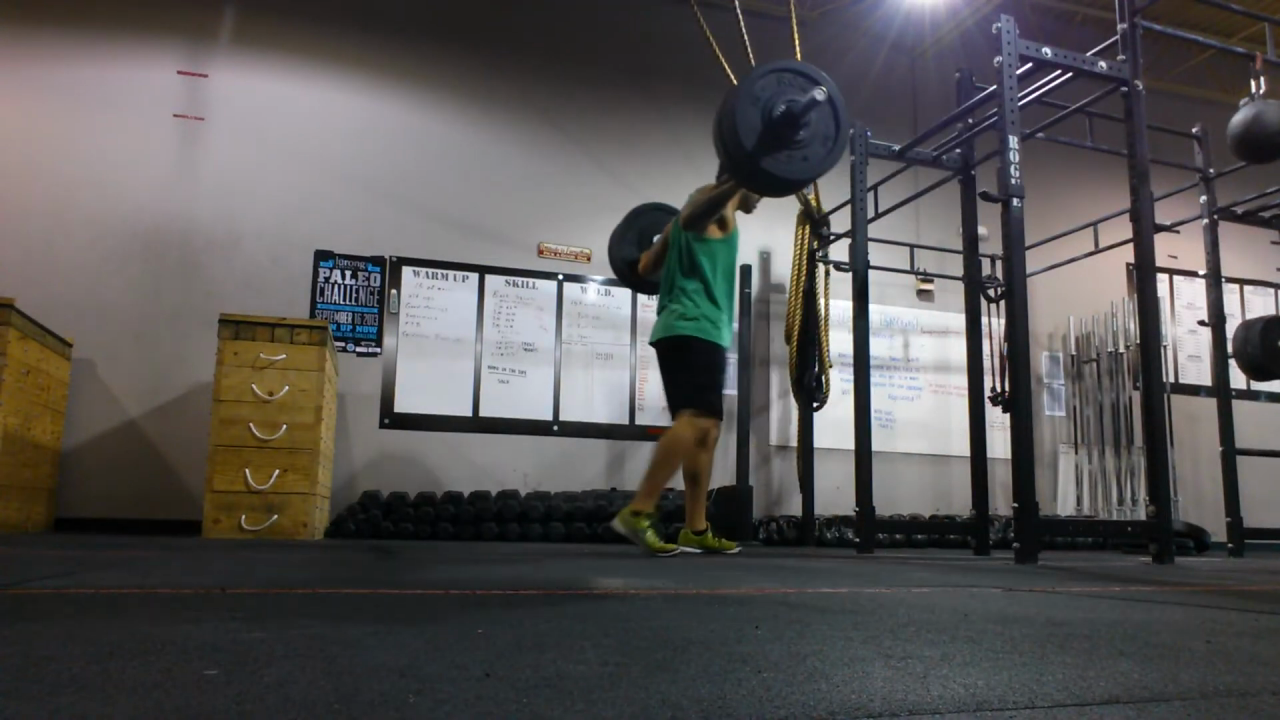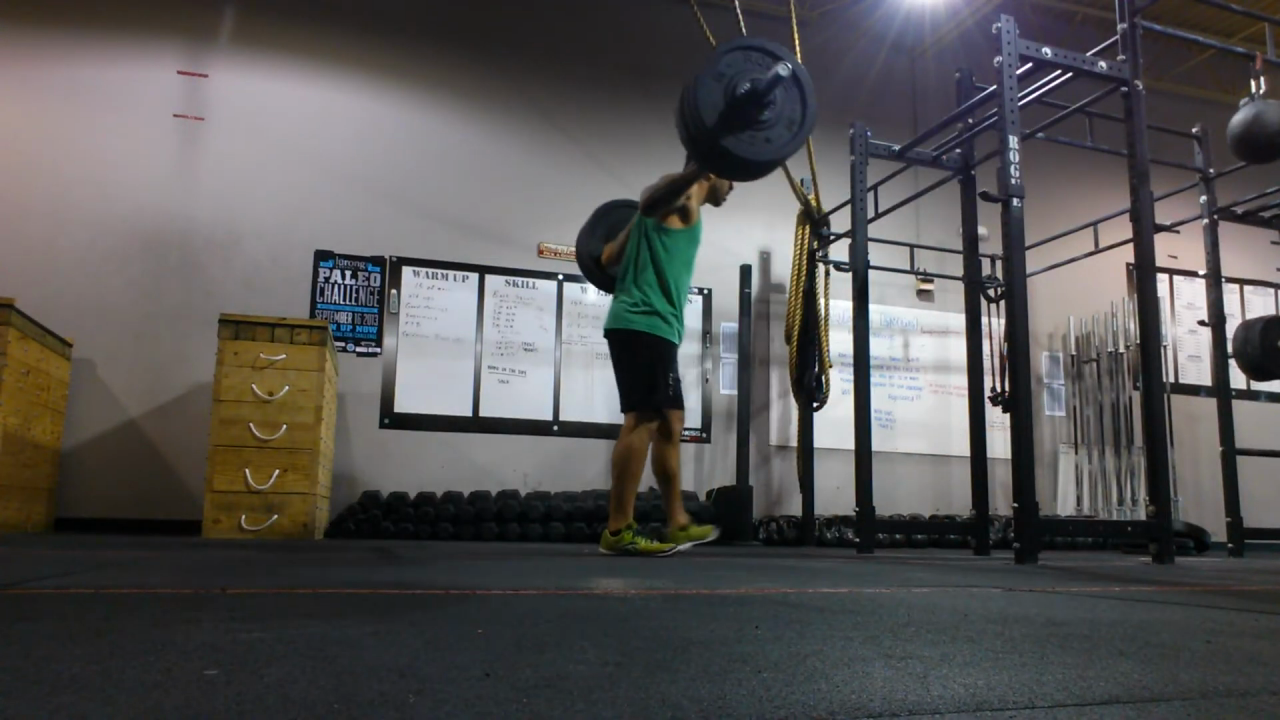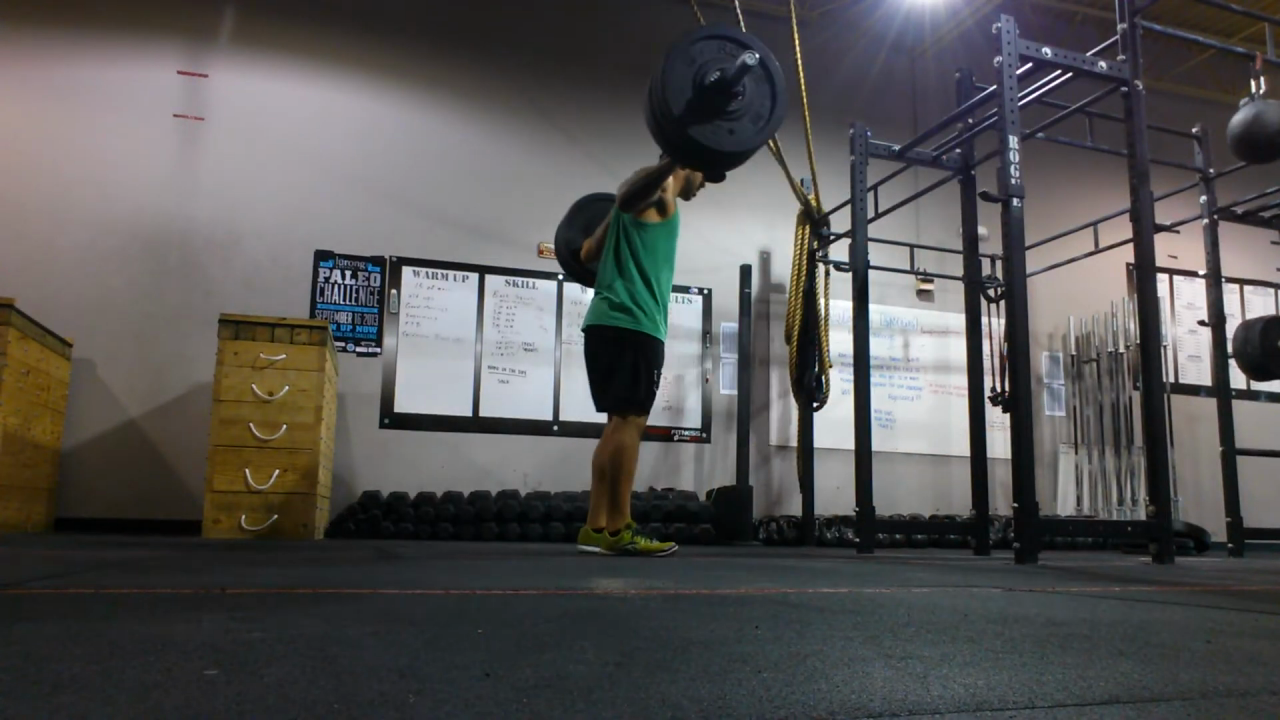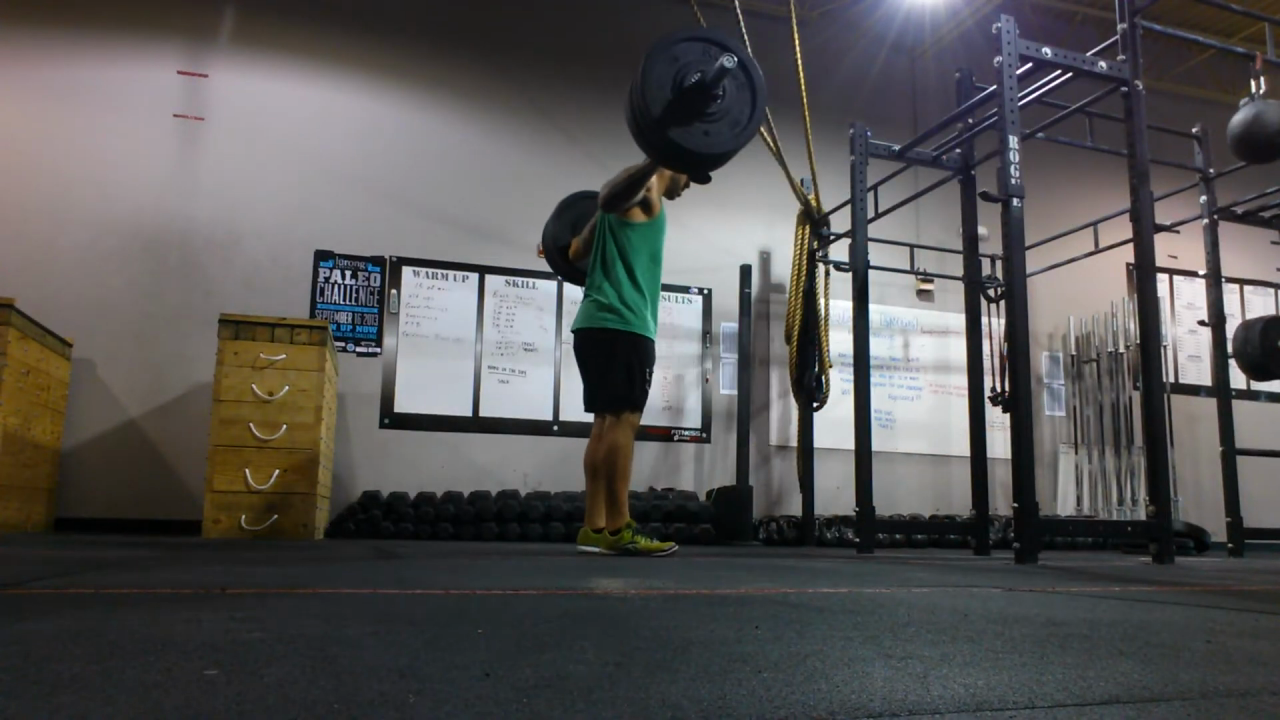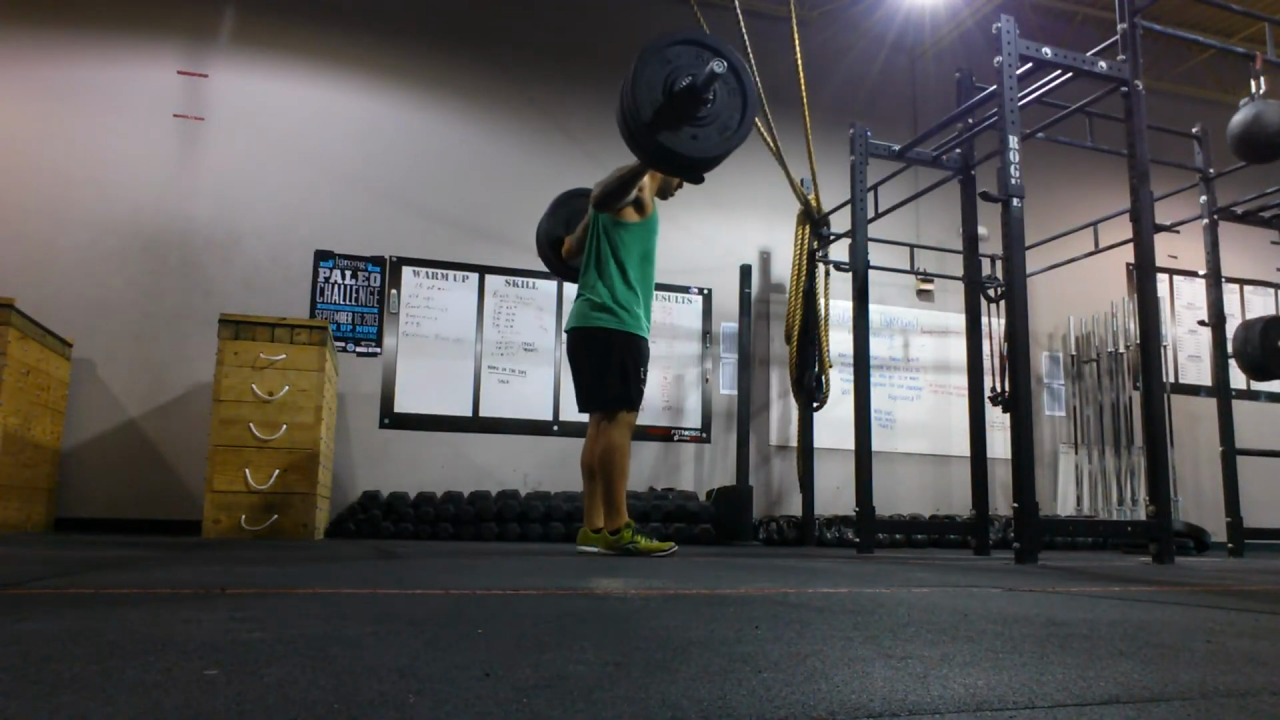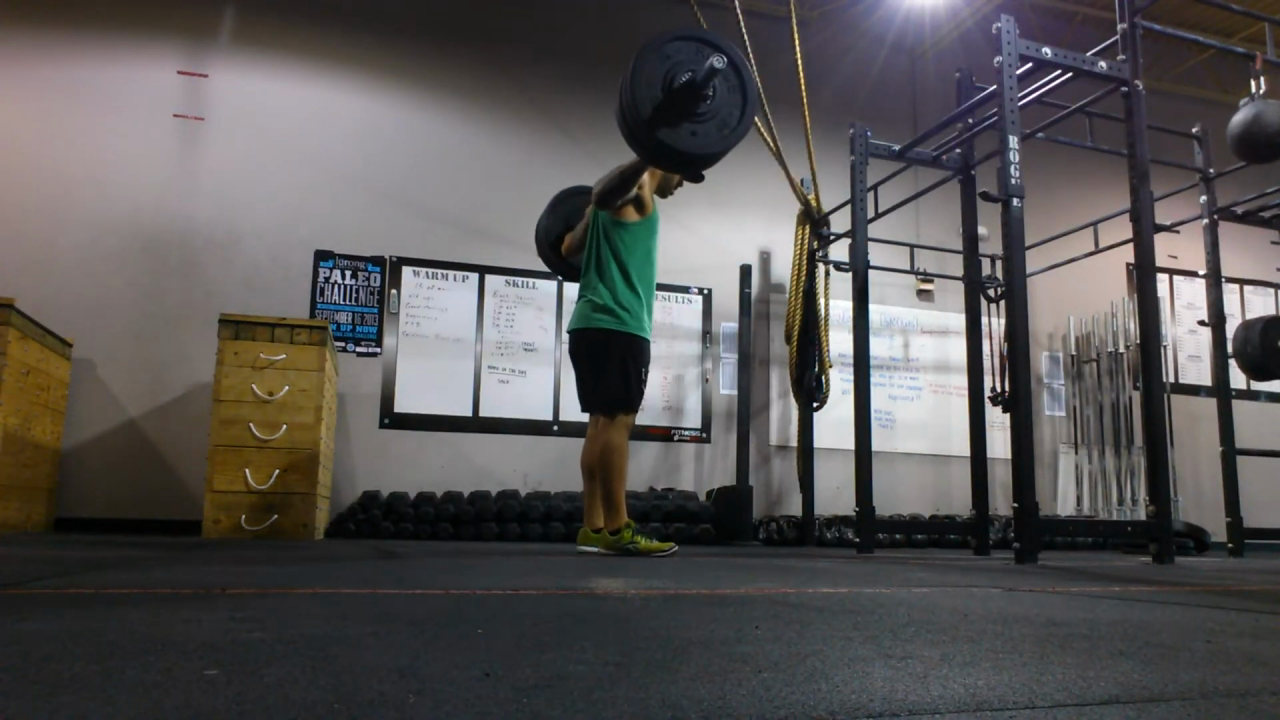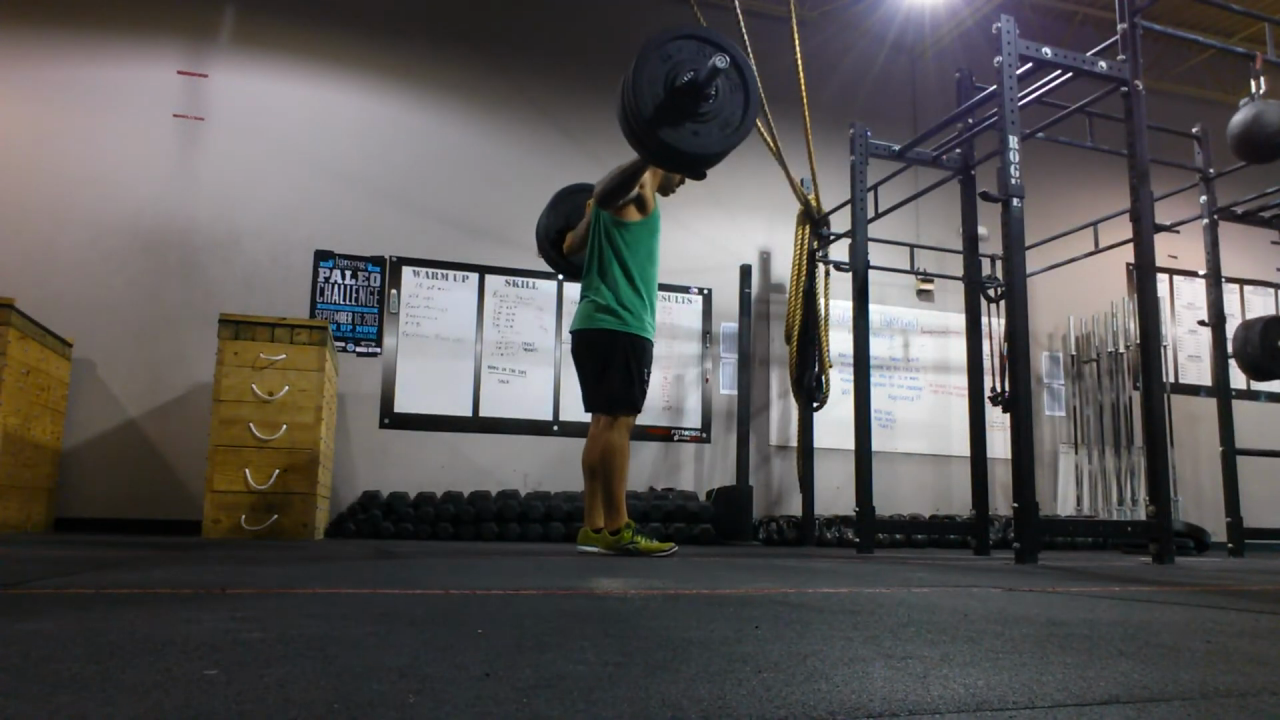
dt=0.3s
person 1, frame 1
left shoulder: (702, 213)
right shoulder: (719, 207)
left elbow: (646, 266)
right elbow: (692, 213)
left wrist: (665, 237)
right wrist: (738, 183)
left hip: (677, 330)
right hip: (696, 329)
left knee: (703, 428)
right knee: (697, 422)
left ankle: (697, 529)
right ankle: (636, 512)
person 1, frame 2
left shoulder: (667, 206)
right shoulder: (682, 196)
left elbow: (610, 257)
right elbow: (651, 198)
left wrist: (628, 233)
right wrist: (698, 168)
left hip: (640, 324)
right hip: (647, 324)
left knee: (669, 424)
right knee: (643, 422)
left ankle: (678, 523)
right ankle: (619, 530)
person 1, frame 3
left shoulder: (645, 200)
right shoulder: (658, 188)
left elbow: (589, 252)
right elbow: (627, 194)
left wrist: (606, 226)
right wrist: (675, 159)
left hip: (611, 322)
right hip: (632, 322)
left knee: (622, 424)
right knee: (629, 421)
left ankle: (597, 527)
right ankle: (618, 530)
person 1, frame 4
left shoulder: (630, 197)
right shoulder: (645, 186)
left elbow: (577, 252)
right elbow: (609, 196)
left wrist: (594, 226)
right wrist: (657, 159)
left hip: (599, 323)
right hip: (621, 324)
left knee: (609, 422)
right knee: (623, 420)
left ankle: (595, 528)
right ankle: (619, 530)
person 1, frame 5
left shoulder: (623, 196)
right shoulder: (638, 187)
left elbow: (570, 250)
right elbow: (601, 196)
left wrist: (587, 222)
left hip: (592, 323)
right hip: (613, 323)
left knee: (603, 421)
right knee: (619, 419)
left ankle: (594, 528)
right ankle: (618, 529)
person 1, frame 6
left shoulder: (620, 195)
right shoulder: (637, 186)
left elbow: (569, 248)
right elbow: (603, 193)
left wrist: (587, 219)
left hip: (596, 323)
right hip: (617, 324)
left knee: (603, 422)
right knee: (617, 421)
left ankle: (594, 529)
right ankle: (618, 530)
person 1, frame 7
left shoulder: (622, 192)
right shoulder: (639, 184)
left elbow: (571, 247)
right elbow: (605, 192)
left wrist: (589, 214)
left hip: (598, 323)
right hip: (619, 325)
left knee: (605, 422)
right knee: (617, 421)
left ankle: (595, 528)
right ankle: (617, 531)
